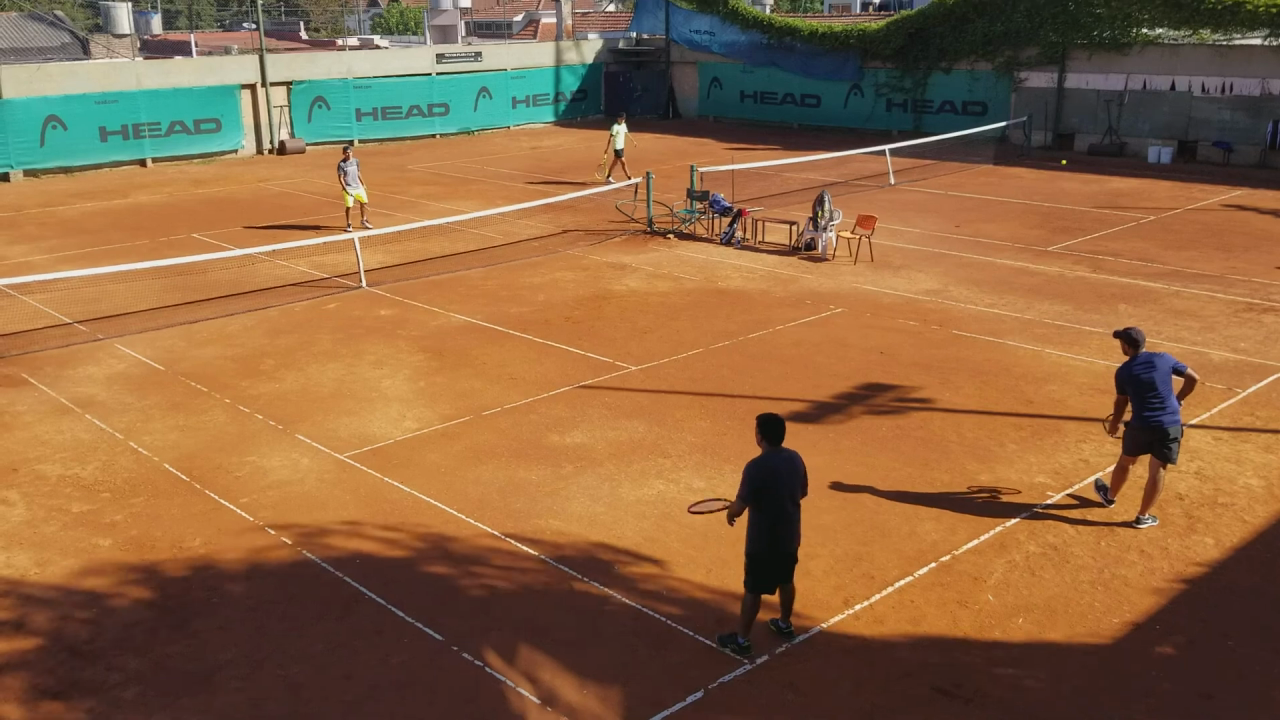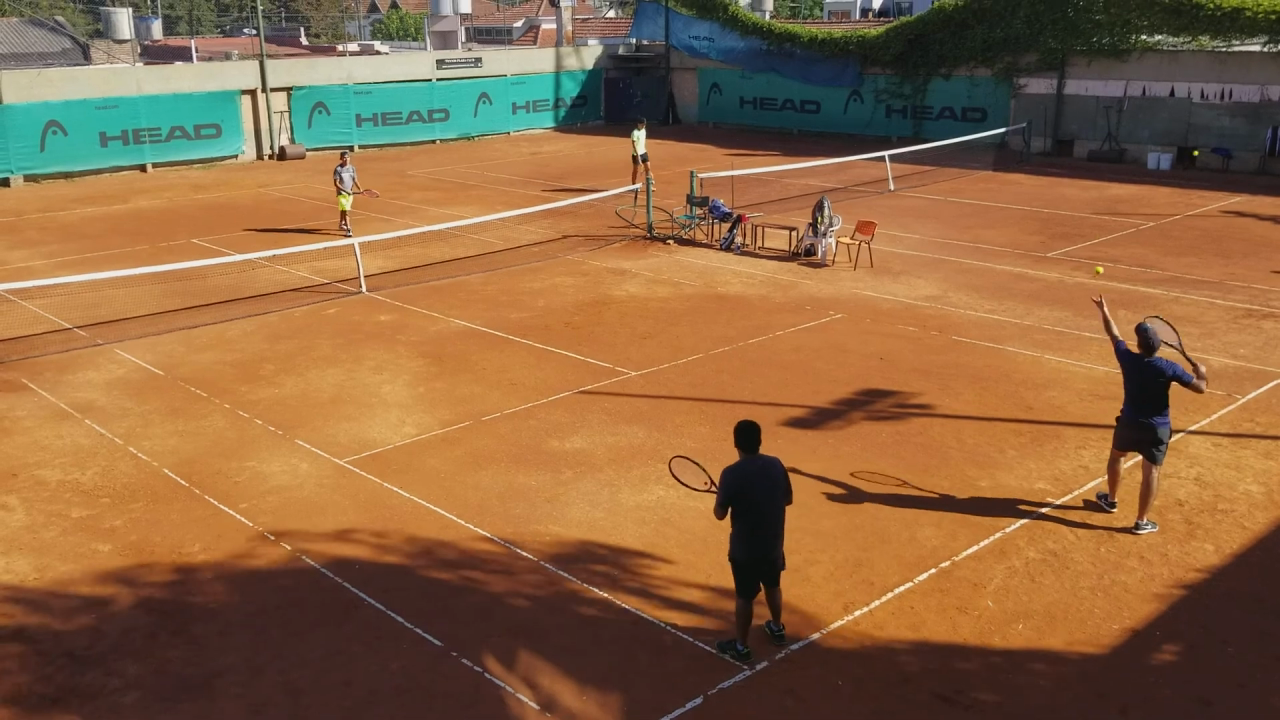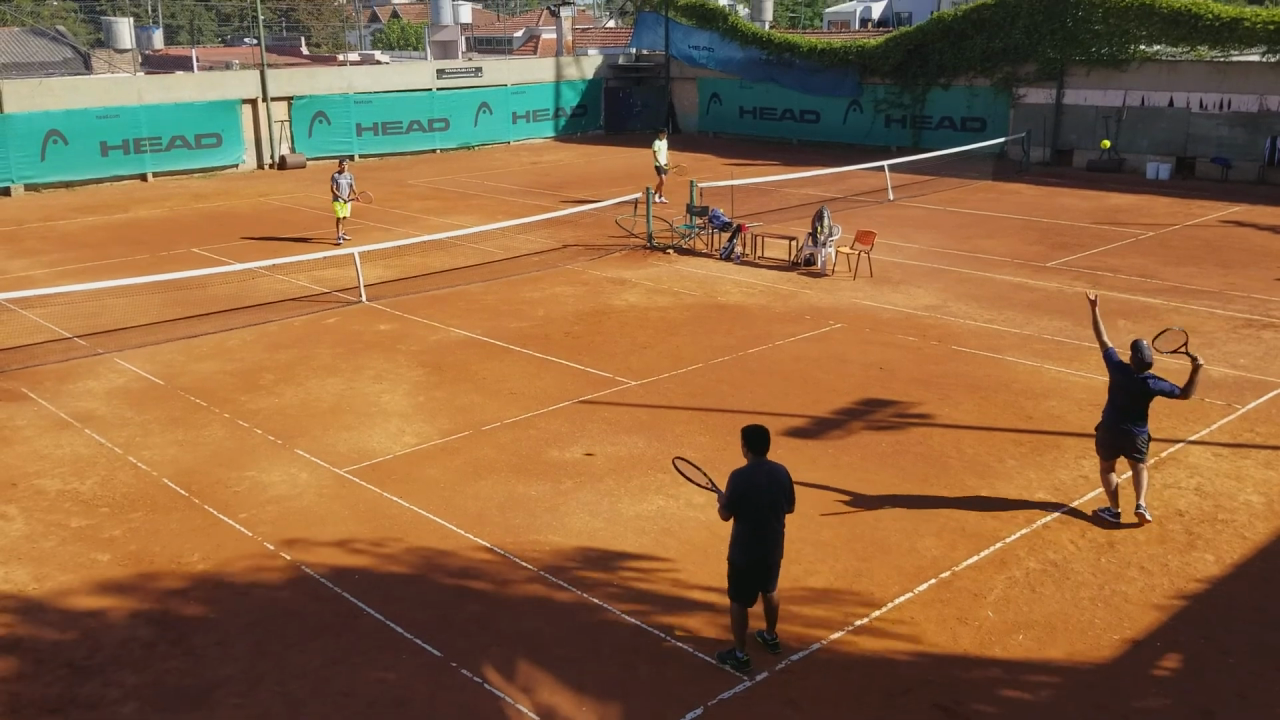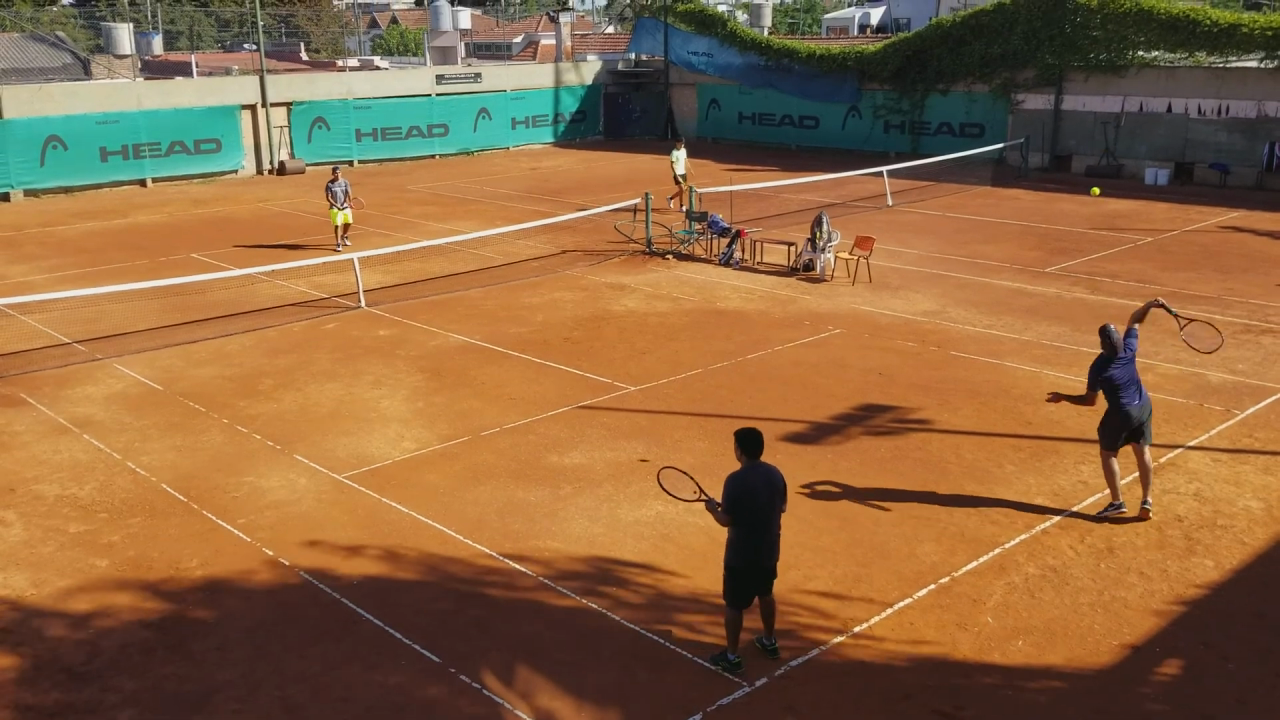
dt=0.4s
person 1, frame 1
left shoulder: (756, 467)
right shoulder: (795, 459)
left elbow: (739, 508)
right elbow: (802, 492)
left wrist: (730, 512)
left hip: (763, 541)
right hip: (790, 536)
left knee: (753, 590)
right knee: (785, 581)
left ankle: (741, 640)
right ankle: (785, 624)
person 1, frame 2
left shoulder: (731, 474)
right shoulder: (776, 465)
left elbow: (720, 514)
right elbow: (788, 500)
left wrist: (720, 499)
left hip: (745, 547)
right hip: (774, 542)
left knee: (745, 596)
right knee: (772, 586)
left ankle: (741, 646)
right ankle: (777, 628)
person 1, frame 3
left shoulder: (739, 476)
right shoulder: (781, 472)
left elbow: (726, 515)
right elbow: (790, 508)
left wrist: (721, 500)
left hip: (744, 552)
right hip: (772, 548)
left knee: (738, 601)
right knee: (769, 592)
left ankle: (740, 655)
right ankle: (770, 636)
person 1, frame 4
left shoulder: (736, 480)
right shoulder: (775, 474)
left elbow: (726, 520)
right elbow: (782, 508)
left wrist: (713, 508)
left hip: (741, 555)
right hip: (769, 550)
left knee: (734, 605)
right knee: (766, 595)
left ankle: (732, 657)
right ankle: (769, 642)
person 2, frame 1
left shoulder: (1123, 371)
right shoulder: (1164, 359)
left elbow: (1121, 403)
right elbow: (1193, 378)
left wrist: (1114, 423)
right wrist: (1177, 400)
left hip: (1141, 426)
right hip: (1170, 425)
left knee: (1125, 462)
right knee: (1157, 470)
left ankle: (1109, 496)
right ankle: (1143, 516)
person 2, frame 2
left shoulder: (1128, 360)
right shoulder: (1169, 368)
left elbow: (1114, 336)
right elbow: (1201, 387)
left wrist: (1104, 311)
right wrist: (1200, 371)
left hip: (1129, 424)
right hip: (1157, 429)
left knee: (1116, 456)
right knee: (1151, 473)
left ankle: (1111, 499)
right ankle: (1142, 521)
person 2, frame 3
left shoulder: (1118, 370)
right shoulder: (1154, 384)
left elbow: (1102, 340)
right elbow: (1187, 393)
left wrist: (1094, 309)
right wrist: (1197, 368)
left hip: (1110, 430)
right hip: (1136, 434)
left knee: (1107, 466)
right knee: (1139, 468)
left ankle: (1114, 510)
right ankle: (1141, 505)
person 2, frame 4
left shoulder: (1099, 369)
right shoulder: (1129, 349)
left elbow: (1089, 402)
right elbow: (1135, 321)
left wrist: (1062, 397)
right wrist: (1149, 305)
left hip: (1123, 415)
right hip: (1143, 407)
left knee: (1108, 455)
right knee: (1142, 453)
left ankle: (1117, 502)
right ankle: (1146, 501)
